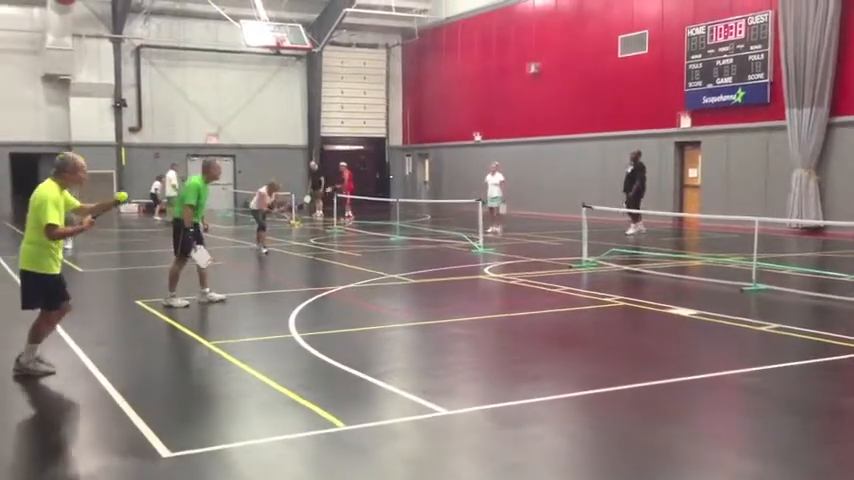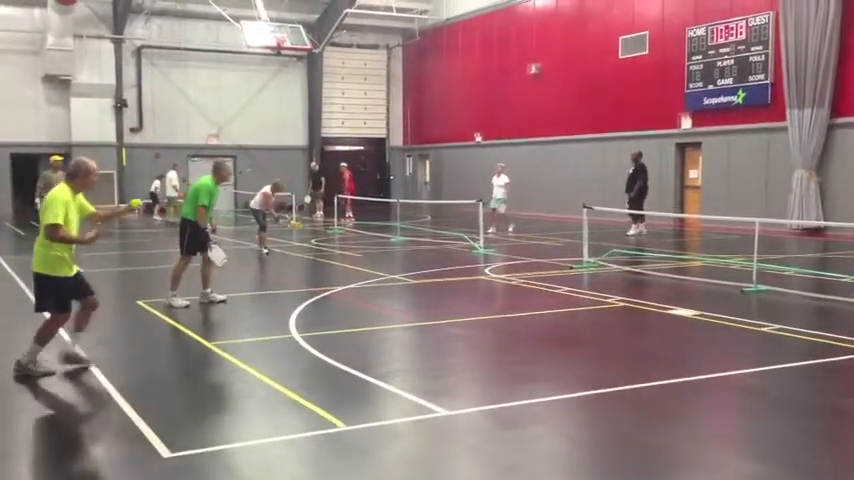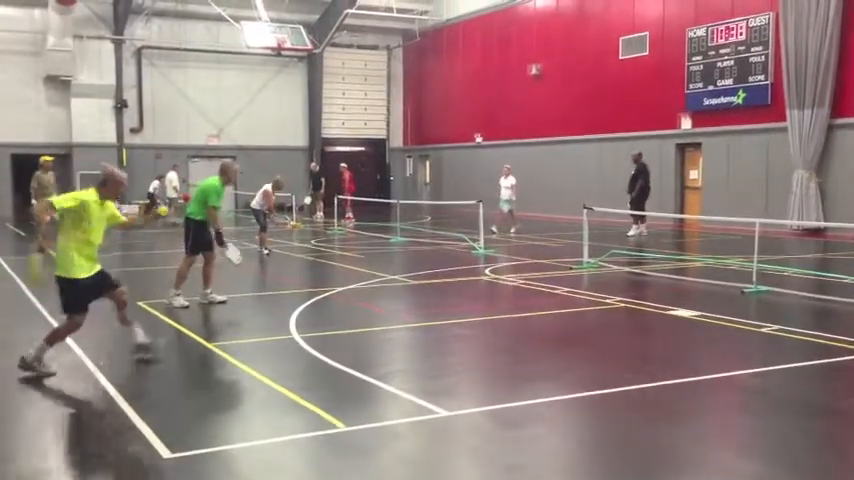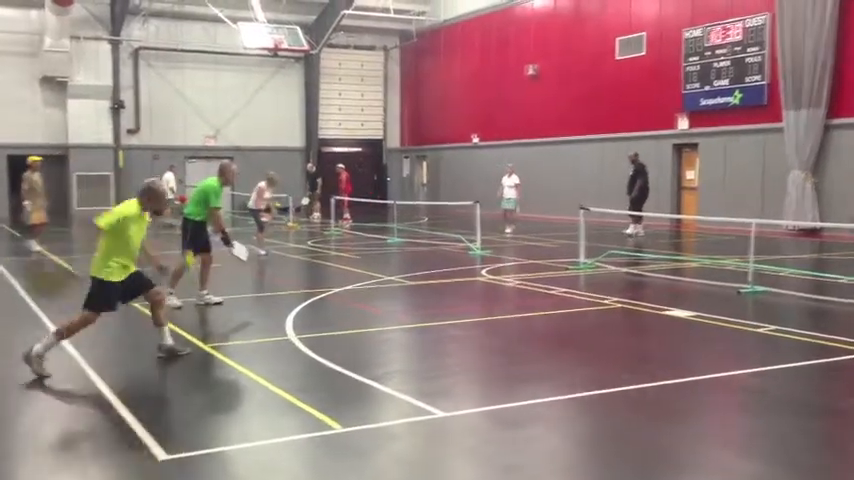
dt=0.2s
person 1, frame 1
left shoulder: (59, 191)
right shoulder: (48, 194)
left elbow: (82, 209)
right elbow: (52, 233)
left wrist: (111, 203)
right wrist: (81, 228)
left hip: (49, 264)
right hip: (39, 265)
left knee: (62, 308)
right knee: (49, 313)
left ankle: (29, 354)
right ankle: (24, 362)
person 1, frame 2
left shoulder: (76, 197)
right shoulder: (59, 197)
left elbow: (97, 216)
right elbow: (54, 232)
left wrist: (123, 211)
right wrist: (83, 239)
left hip: (67, 266)
right hip: (51, 268)
left knee: (90, 302)
right knee: (59, 317)
left ankle: (72, 351)
right ankle: (27, 361)
person 1, frame 3
left shoulder: (108, 205)
right shoulder: (83, 199)
left elbow: (125, 223)
right elbow: (46, 205)
left hip: (92, 267)
right hip: (73, 271)
left knee: (120, 297)
right knee: (75, 321)
left ankle: (139, 342)
right ankle: (33, 359)
person 1, frame 4
left shoulder: (144, 214)
right shoulder: (126, 212)
right elbow: (99, 227)
left wrist: (155, 261)
left hip: (127, 270)
right hip: (108, 273)
left knee: (157, 296)
right knee: (88, 318)
left ankle: (166, 345)
right ankle: (37, 353)
person 2, frame 1
left shoulder: (204, 184)
right shoulder: (195, 184)
right elbow: (187, 209)
left wrist: (203, 221)
right wrist: (189, 233)
left hip: (194, 224)
right hip: (183, 224)
right knee: (181, 260)
left ankle: (205, 292)
right ankle: (170, 297)
person 2, frame 2
left shoulder: (213, 184)
right shoulder: (206, 185)
right elbow: (201, 210)
left wrist: (211, 222)
right wrist: (204, 232)
left hip: (201, 224)
right hip: (190, 223)
left knee: (208, 257)
right knee: (185, 259)
left ankle: (206, 293)
right ankle: (172, 296)
person 2, frame 3
left shoulder: (217, 184)
right shoulder: (214, 186)
right elbow: (212, 211)
left wrist: (216, 227)
right wrist: (219, 233)
left hip: (202, 222)
right hip: (194, 222)
left knee: (210, 257)
right knee: (190, 259)
left ankle: (206, 293)
right ankle: (175, 294)
person 2, frame 4
left shoulder: (215, 184)
right shoulder: (213, 186)
right elbow: (215, 213)
left wrist: (217, 228)
right wrist: (224, 234)
left hip: (200, 223)
right hip: (192, 223)
left knee: (207, 259)
right knee: (187, 260)
left ankle: (203, 295)
right ankle: (169, 293)
